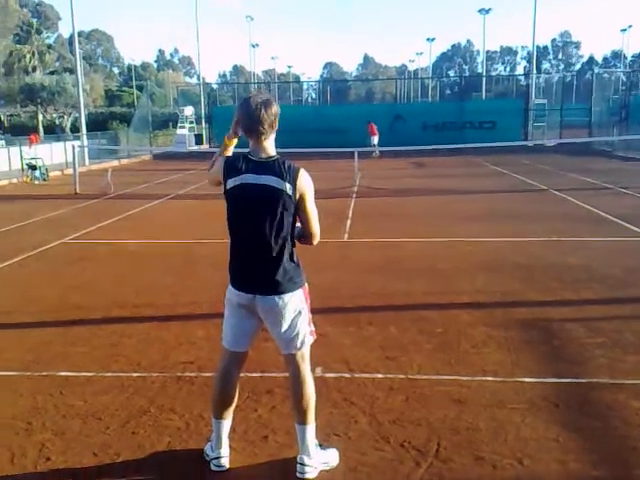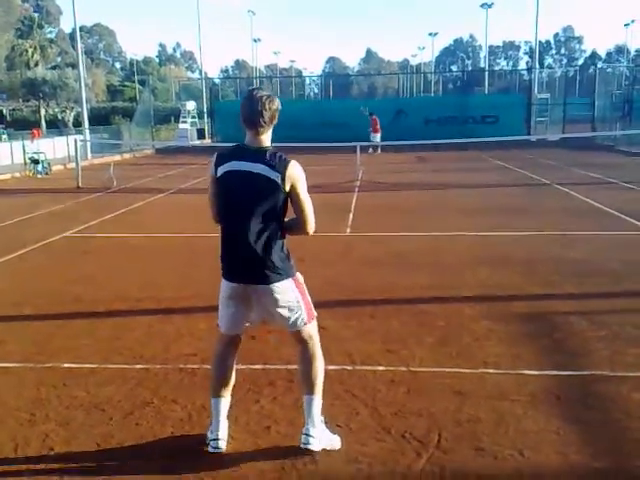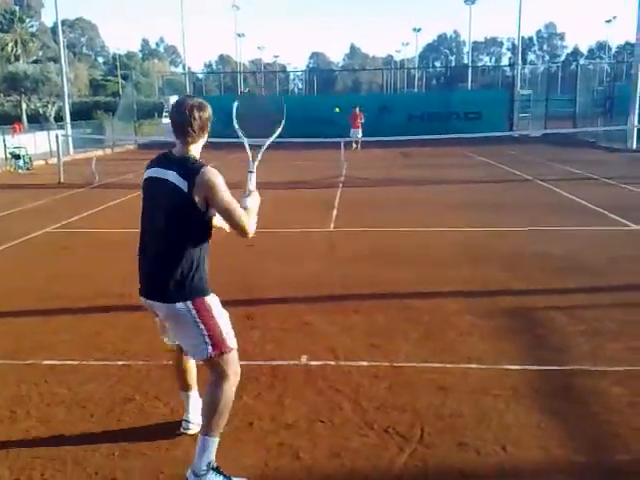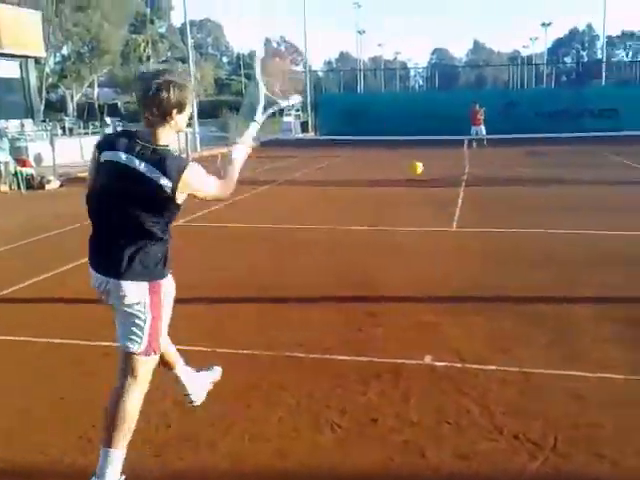
dt=1s
person 1, frame 1
left shoulder: (229, 168)
right shoulder: (297, 176)
left elbow: (211, 173)
right elbow: (311, 237)
left wrist: (231, 133)
left hip: (241, 286)
right hip: (284, 287)
left knee: (230, 363)
right knee: (299, 365)
left ankle: (218, 448)
person 1, frame 2
left shoulder: (221, 161)
right shoulder: (288, 168)
left elbow: (217, 216)
right elbow: (306, 226)
left hip: (234, 274)
right hip: (276, 274)
left knee: (227, 344)
right knee: (309, 341)
left ankle: (217, 431)
right ankle: (314, 429)
person 1, frame 3
left shoulder: (156, 167)
right shoulder: (204, 175)
right elbow: (246, 229)
left wrist: (211, 218)
right wrist: (252, 204)
left hip: (155, 286)
right hip: (183, 293)
left knee: (190, 346)
right knee: (226, 370)
left ankle: (191, 415)
person 1, frame 4
left shoulder: (109, 144)
right shoulder: (181, 172)
left elbow: (93, 200)
right elbow: (225, 186)
right wrist: (239, 154)
left hip: (104, 269)
right hip: (140, 278)
left knee: (155, 328)
right knee: (136, 374)
left ankle: (193, 381)
